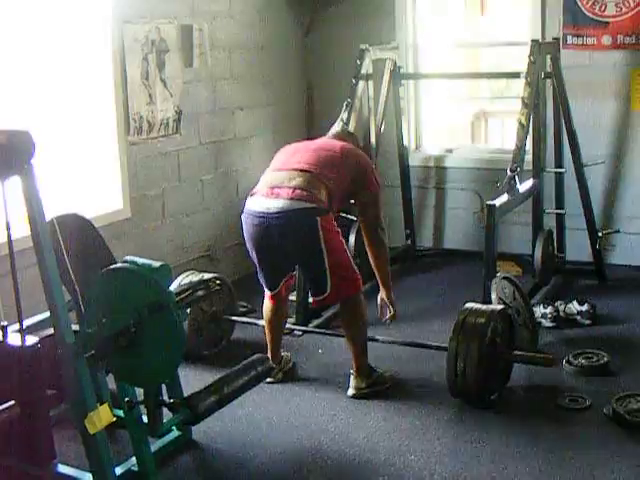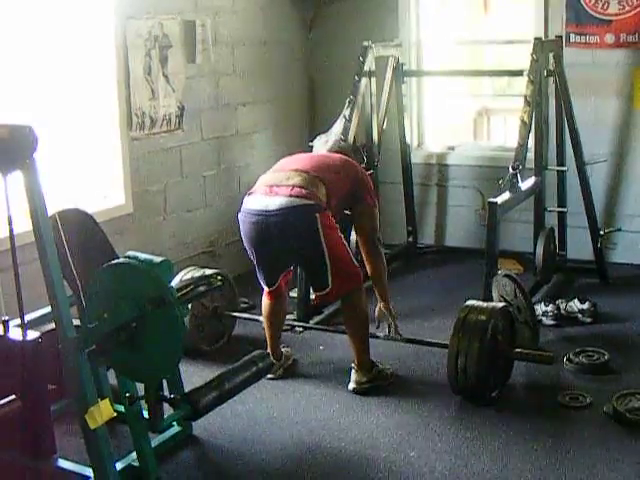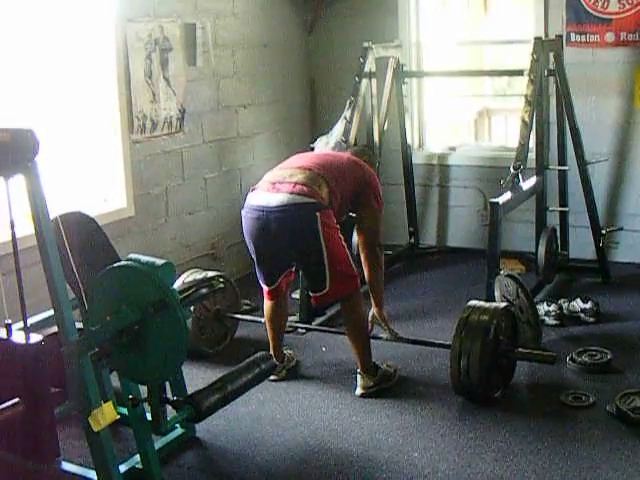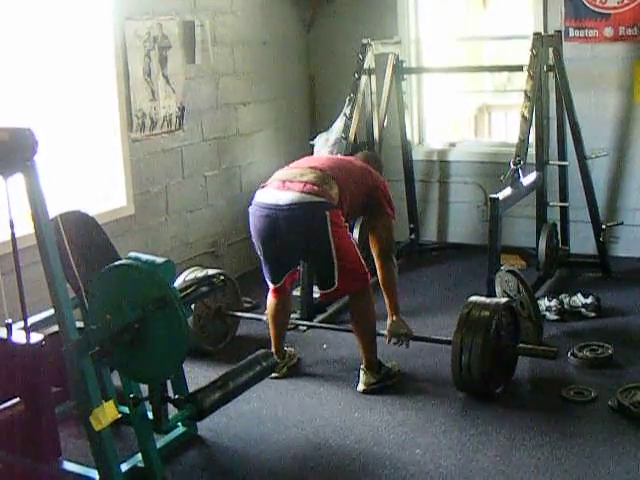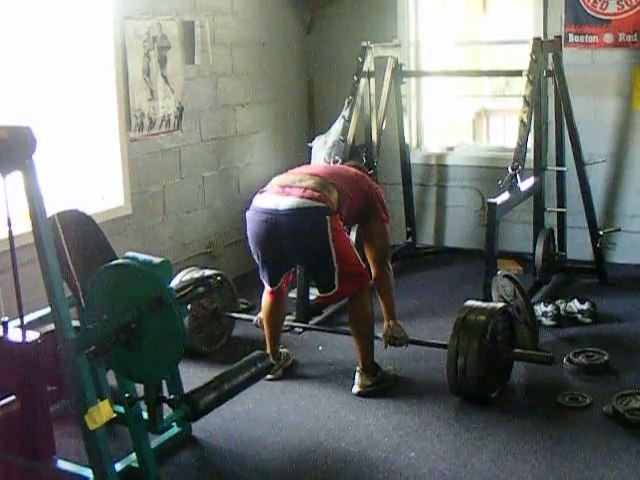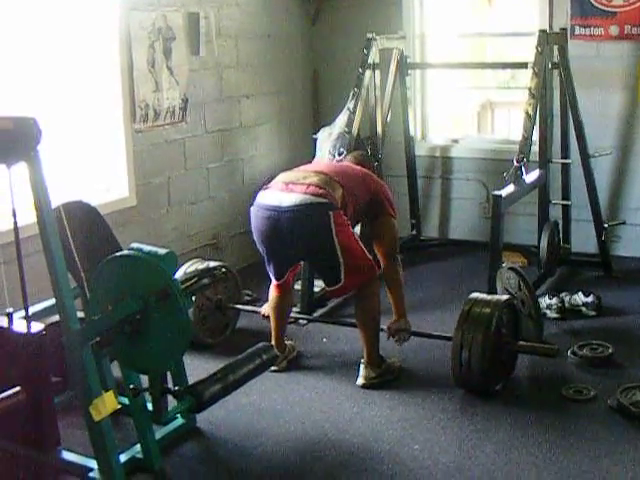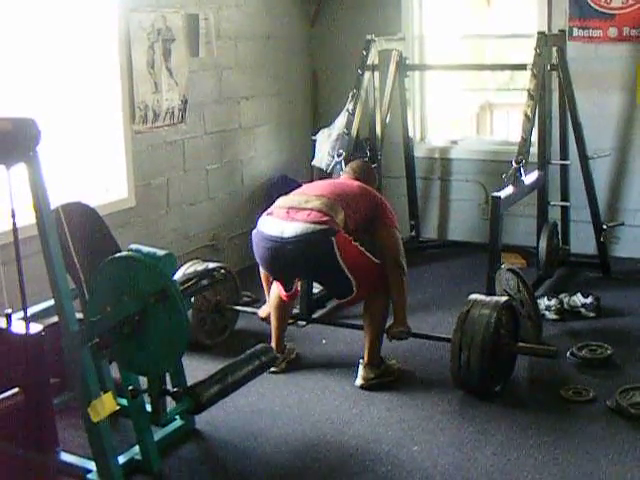
dt=0.5s
person 1, frame 1
left shoulder: (292, 149)
right shoulder: (358, 159)
right elbow: (373, 230)
right wrist: (386, 289)
left hip: (253, 212)
right hip: (301, 213)
left knee: (275, 289)
right knee: (349, 290)
left ankle: (275, 364)
right ankle: (362, 376)
person 1, frame 2
left shoulder: (291, 161)
right shoulder: (356, 173)
right elbow: (370, 243)
right wrist: (384, 301)
left hip: (250, 212)
right hip: (300, 213)
left knee: (273, 286)
right knee: (350, 287)
left ankle: (275, 360)
right ankle: (363, 371)
person 1, frame 3
left shoulder: (302, 158)
right shoulder: (366, 174)
right elbow: (370, 247)
right wrist: (378, 307)
left hip: (254, 208)
right hip: (302, 210)
left knee: (273, 287)
right knee: (347, 291)
left ankle: (278, 361)
right ankle: (368, 375)
person 1, frame 4
left shoulder: (309, 162)
right shoulder: (374, 181)
right elbow: (384, 254)
right wrist: (394, 315)
left hip: (262, 206)
right hip: (311, 210)
left knee: (278, 284)
right knee: (357, 288)
left ankle: (278, 359)
right ankle: (372, 372)
person 1, frame 5
left shoulder: (303, 172)
right shoulder: (368, 189)
right elbow: (380, 262)
left wrist: (268, 311)
right wrist: (391, 321)
left hip: (259, 211)
right hip: (309, 215)
left knee: (274, 285)
right knee: (357, 288)
left ankle: (273, 359)
right ankle: (368, 374)
person 1, frame 6
left shoulder: (312, 169)
right shoulder: (374, 185)
right elbow: (389, 257)
left wrist: (272, 301)
right wrist: (400, 317)
left hip: (263, 208)
right hip: (312, 211)
left knee: (281, 278)
right knee: (365, 280)
left ankle: (277, 351)
right ankle: (372, 366)
person 1, frame 7
left shoulder: (310, 188)
right shoulder: (373, 200)
right elbow: (395, 263)
left wrist: (270, 302)
right wrist: (400, 320)
left hip: (262, 237)
right hip: (313, 238)
left knee: (284, 279)
right knee: (378, 283)
left ankle: (276, 352)
right ankle: (371, 368)
